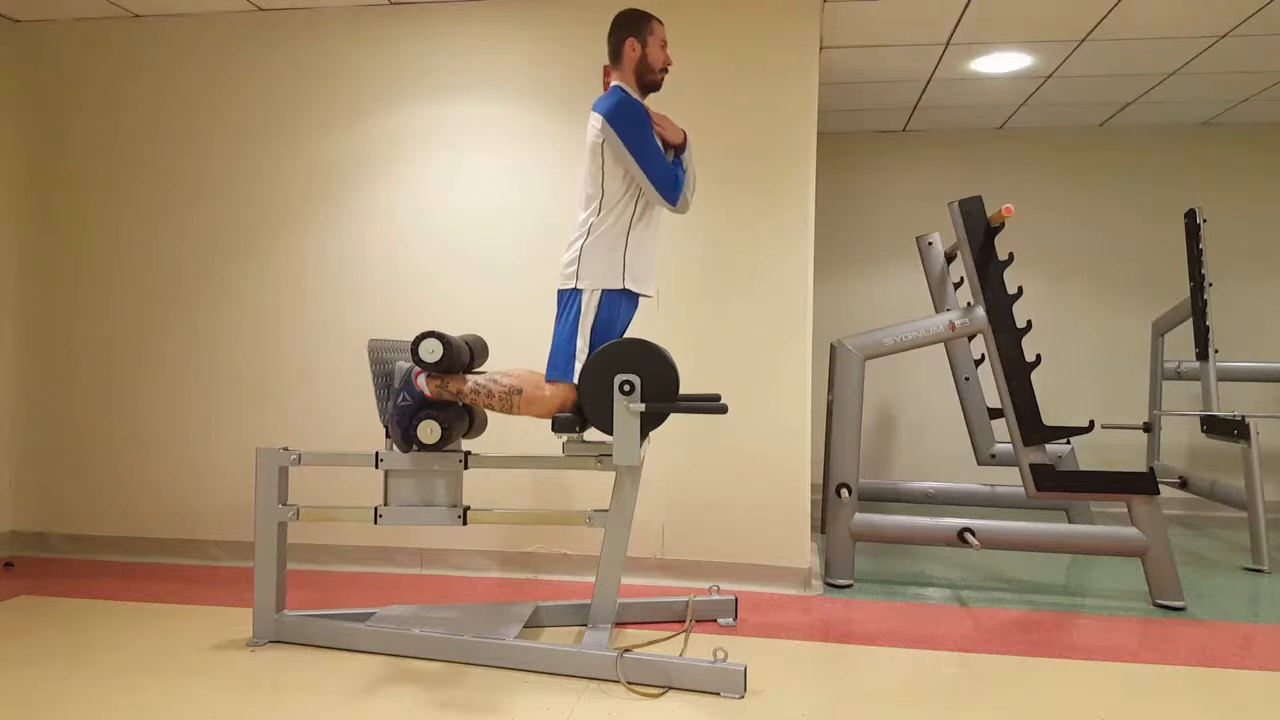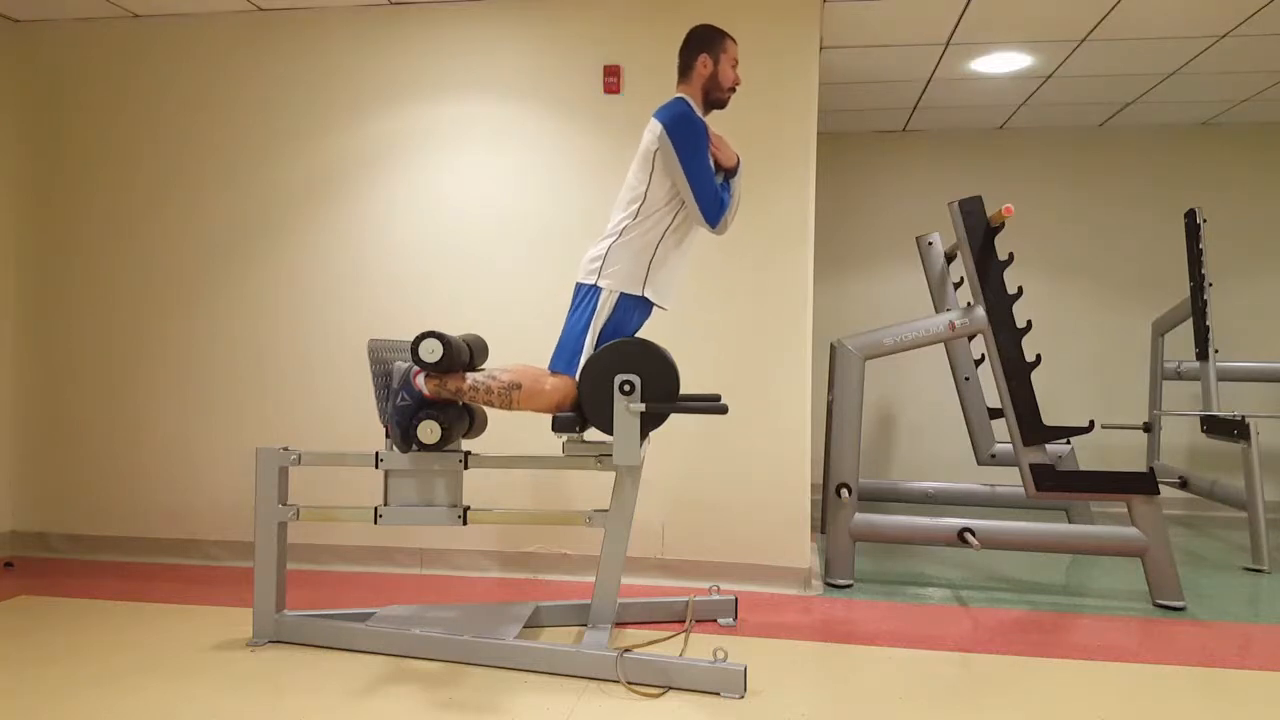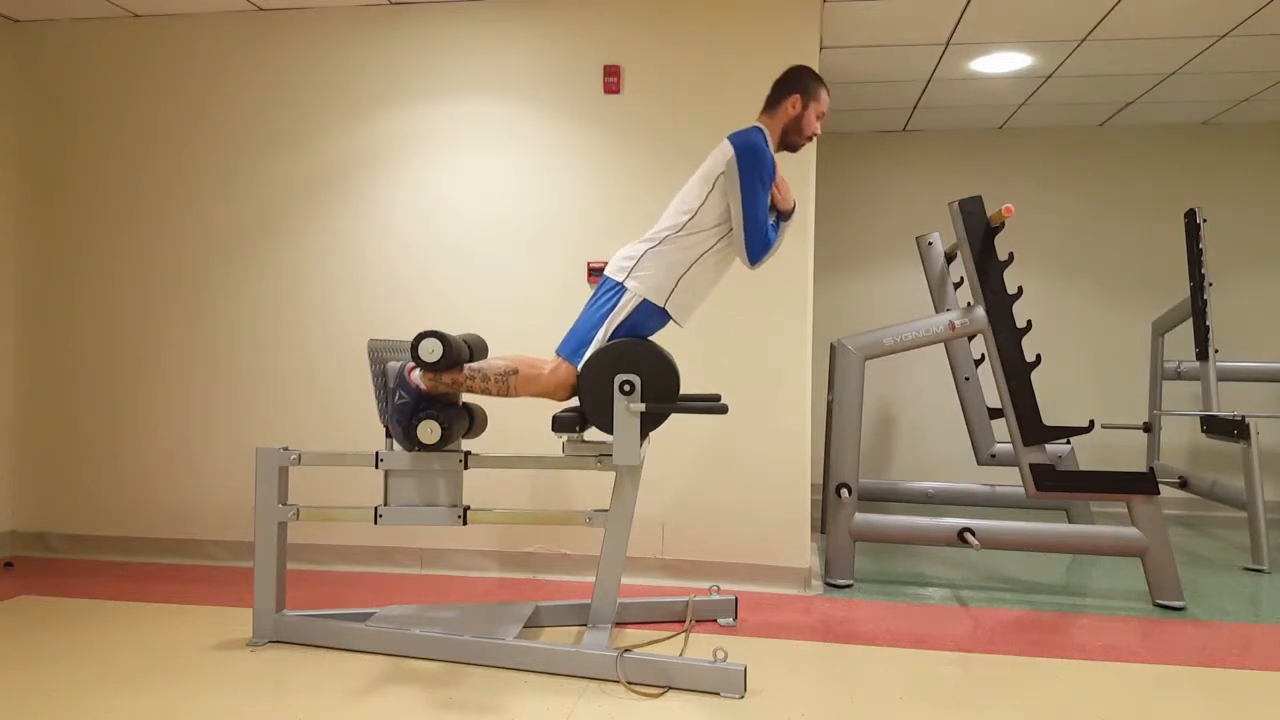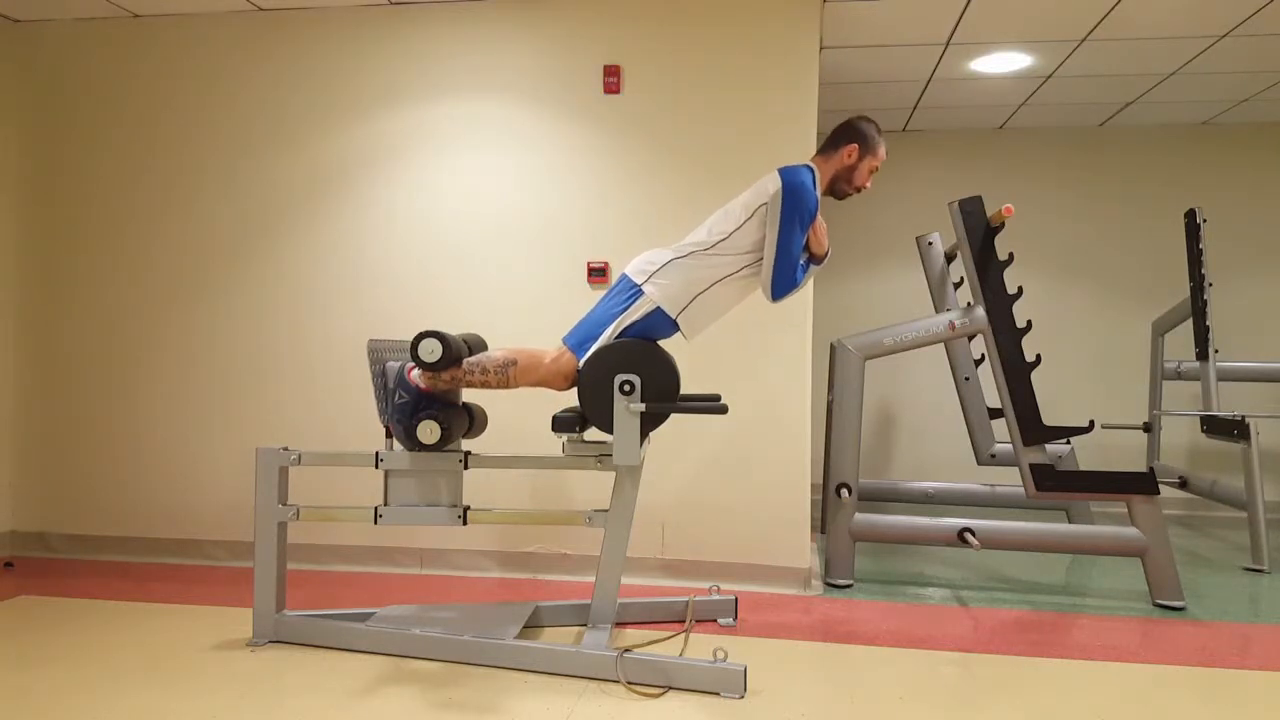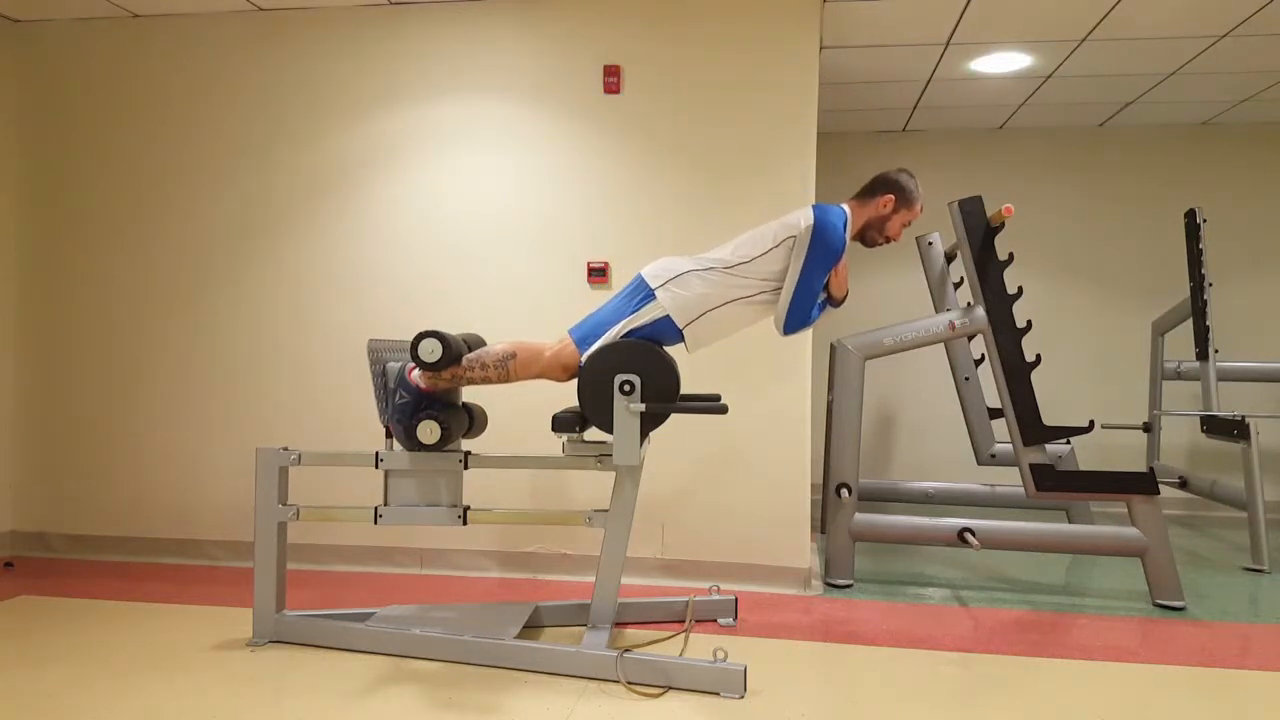
dt=1s
person 1, frame 1
left shoulder: (628, 112)
right shoulder: (623, 108)
left elbow: (681, 199)
right elbow: (672, 195)
left wrist: (678, 144)
right wrist: (674, 153)
left hip: (613, 278)
right hip: (600, 278)
left knee: (559, 387)
right knee: (560, 396)
left ankle: (443, 381)
right ankle: (425, 384)
person 1, frame 2
left shoulder: (686, 126)
right shoulder: (683, 120)
left elbow: (719, 220)
right elbow: (713, 216)
left wrist: (729, 168)
right wrist: (724, 171)
left hip: (629, 284)
right hip: (617, 281)
left knee: (562, 384)
right knee: (560, 391)
left ankle: (436, 381)
right ankle: (422, 382)
person 1, frame 3
left shoulder: (750, 151)
right shoulder: (753, 150)
left elbow: (754, 247)
right elbow: (754, 251)
left wrist: (782, 211)
right wrist: (780, 215)
left hip: (646, 287)
right hip: (643, 285)
left knee: (561, 375)
right knee: (559, 378)
left ankle: (439, 373)
right ankle: (423, 379)
person 1, frame 4
left shoulder: (795, 187)
right shoulder: (799, 187)
left elbow: (777, 275)
right elbow: (778, 285)
left wrist: (812, 253)
right wrist: (815, 256)
left hip: (659, 291)
right hip: (659, 293)
left knee: (560, 368)
right knee: (558, 368)
left ankle: (436, 373)
right ankle: (419, 379)
person 1, frame 5
left shoulder: (823, 223)
right shoulder: (830, 228)
left elbow: (788, 307)
right elbow: (790, 320)
left wrist: (828, 293)
right wrist: (833, 296)
left hip: (669, 295)
right hip: (669, 300)
left knee: (559, 363)
right knee: (556, 359)
left ankle: (438, 368)
right ankle: (422, 378)
